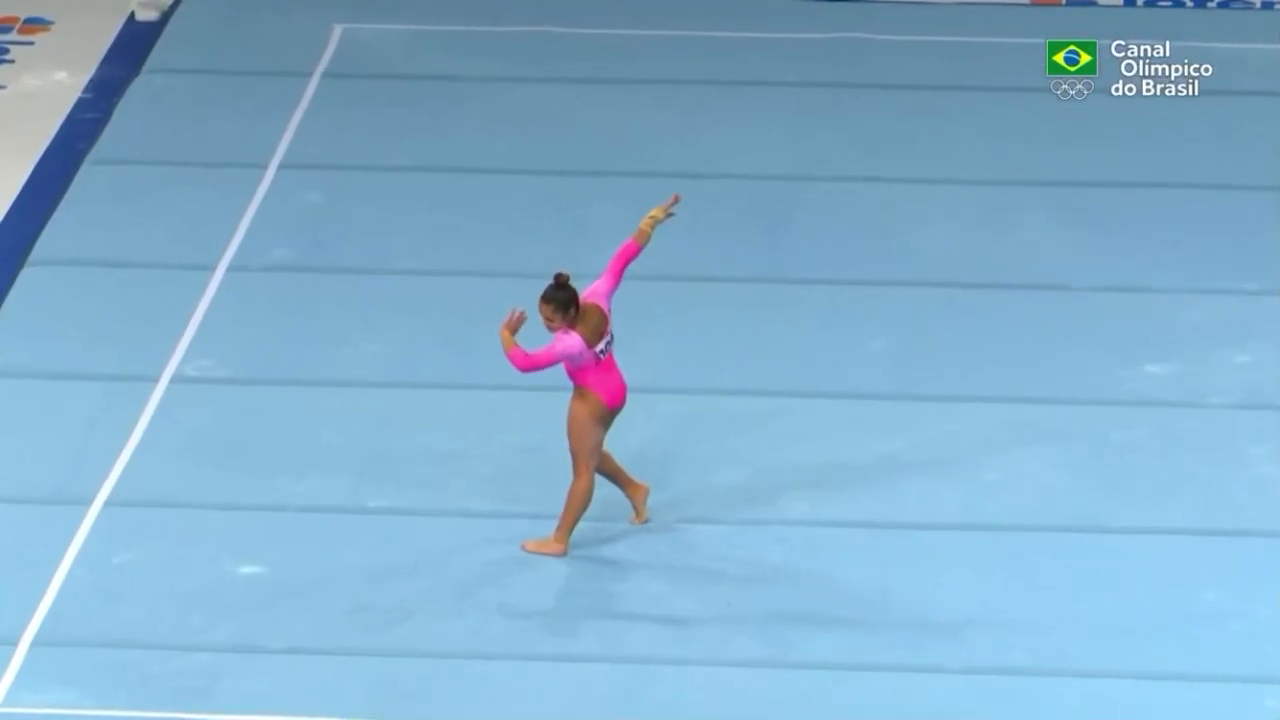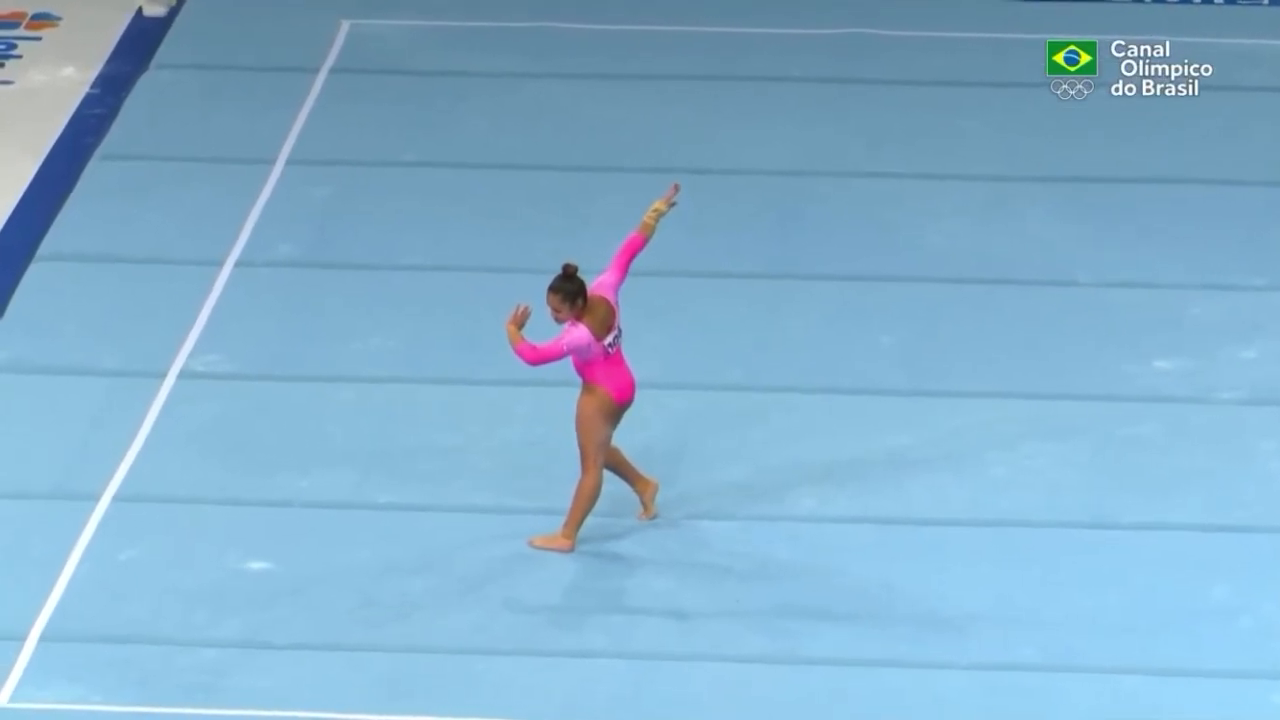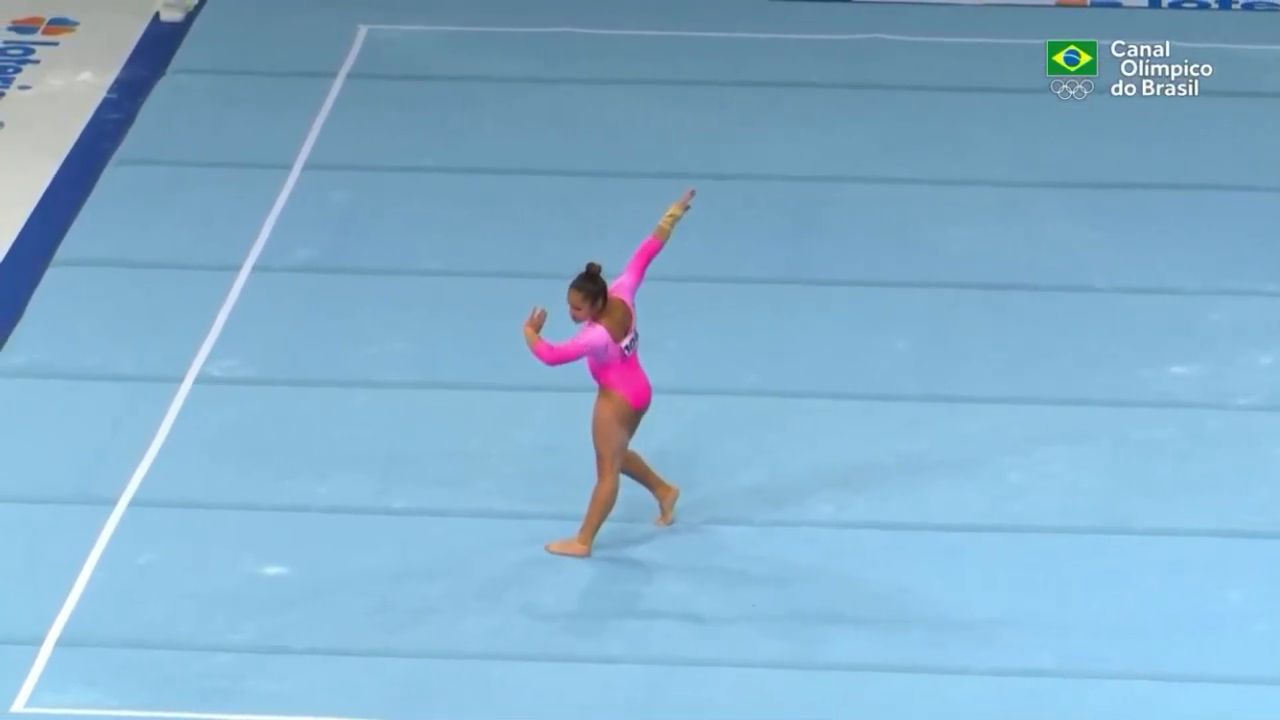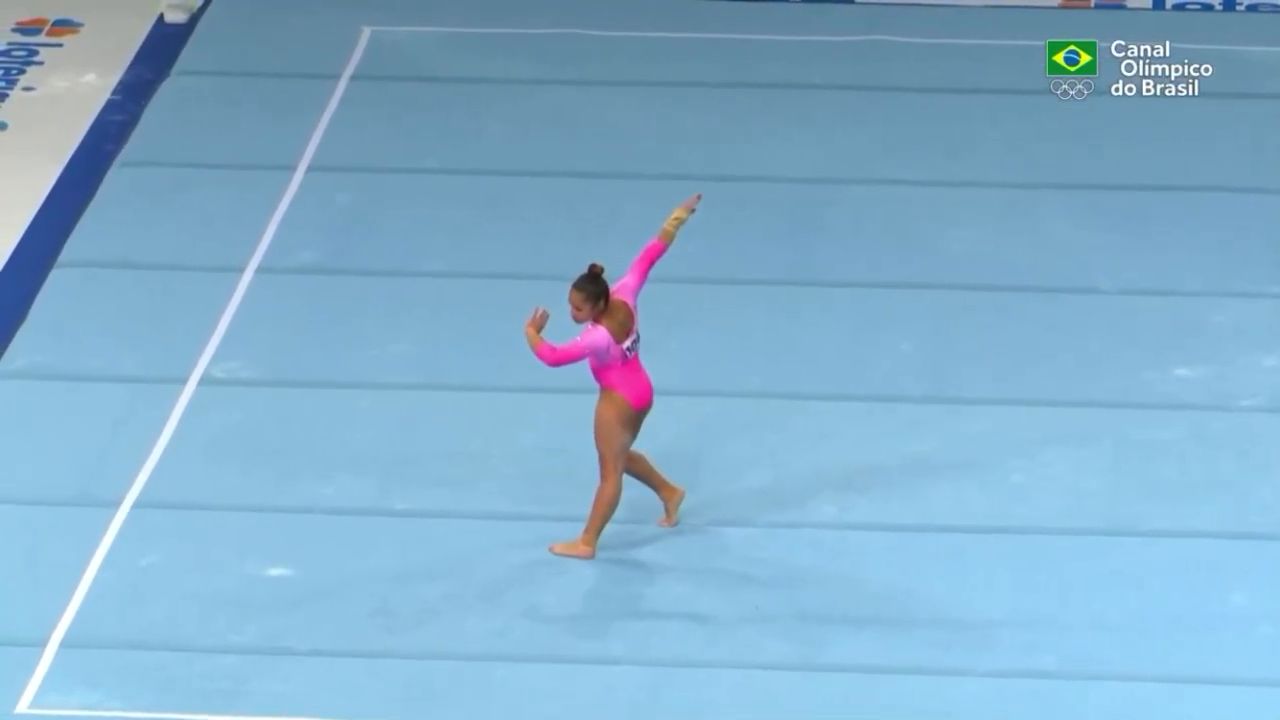
dt=1s
person 1, frame 1
left shoulder: (571, 343)
right shoulder: (596, 298)
left elbow: (524, 363)
right elbow: (622, 259)
left wrist: (506, 335)
right wrist: (650, 222)
left hip: (593, 400)
right hip: (614, 390)
left knee: (583, 470)
right knee: (590, 455)
left ankle: (559, 540)
right ankle: (634, 489)
person 1, frame 2
left shoulder: (578, 336)
right shoulder: (604, 292)
left elbow: (532, 356)
right elbow: (627, 252)
left wrist: (512, 330)
right wrist: (654, 215)
left hip: (601, 395)
right hip: (622, 385)
left knee: (591, 466)
right knee: (599, 450)
left ankle: (566, 536)
right ankle: (643, 485)
person 1, frame 3
left shoulder: (597, 335)
right shoulder: (622, 294)
left elbow: (551, 355)
right elbow: (644, 255)
left wrist: (530, 331)
right wrist: (670, 218)
left hip: (617, 399)
right hip: (638, 390)
left knee: (607, 472)
right knee: (617, 456)
left ankle: (583, 541)
right ankle: (663, 490)
person 1, frame 4
left shoulder: (597, 338)
right shoulder: (624, 296)
left elbow: (553, 357)
right elbow: (650, 255)
left wrist: (531, 332)
right wrist: (677, 218)
left hip: (619, 400)
right hip: (640, 391)
left knee: (610, 472)
right knee: (620, 456)
left ankle: (586, 543)
right ankle: (669, 492)
